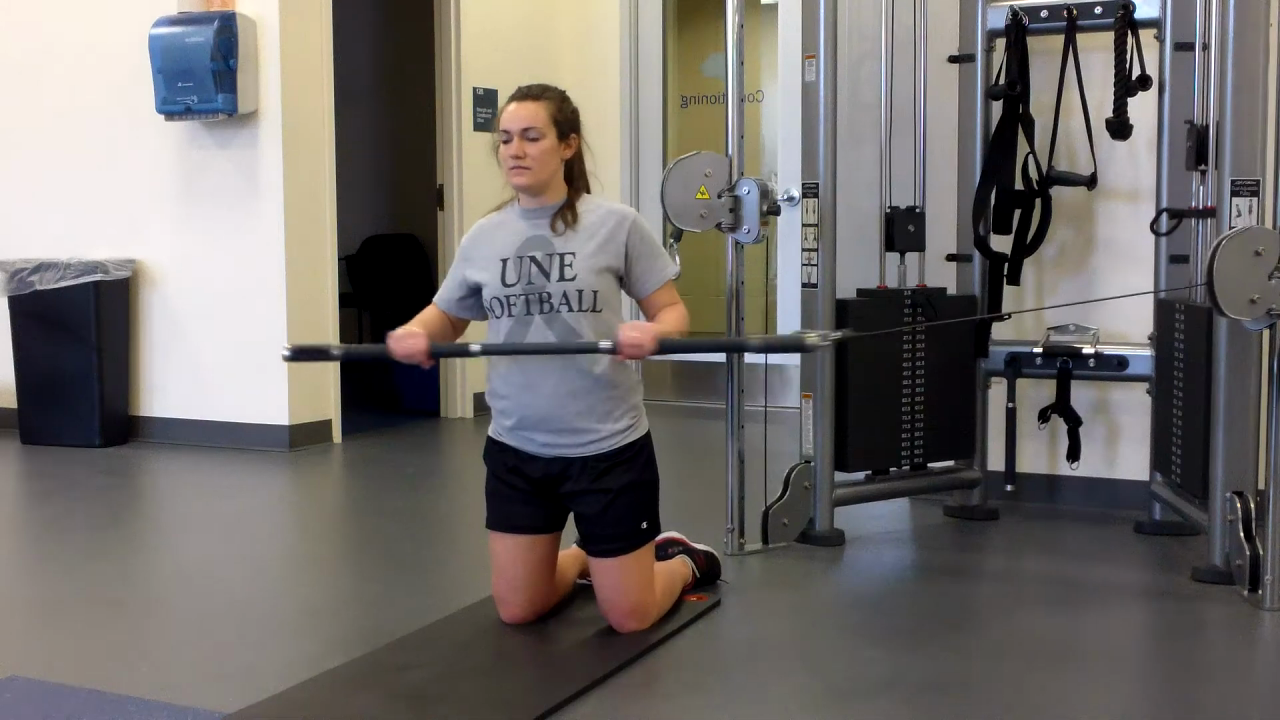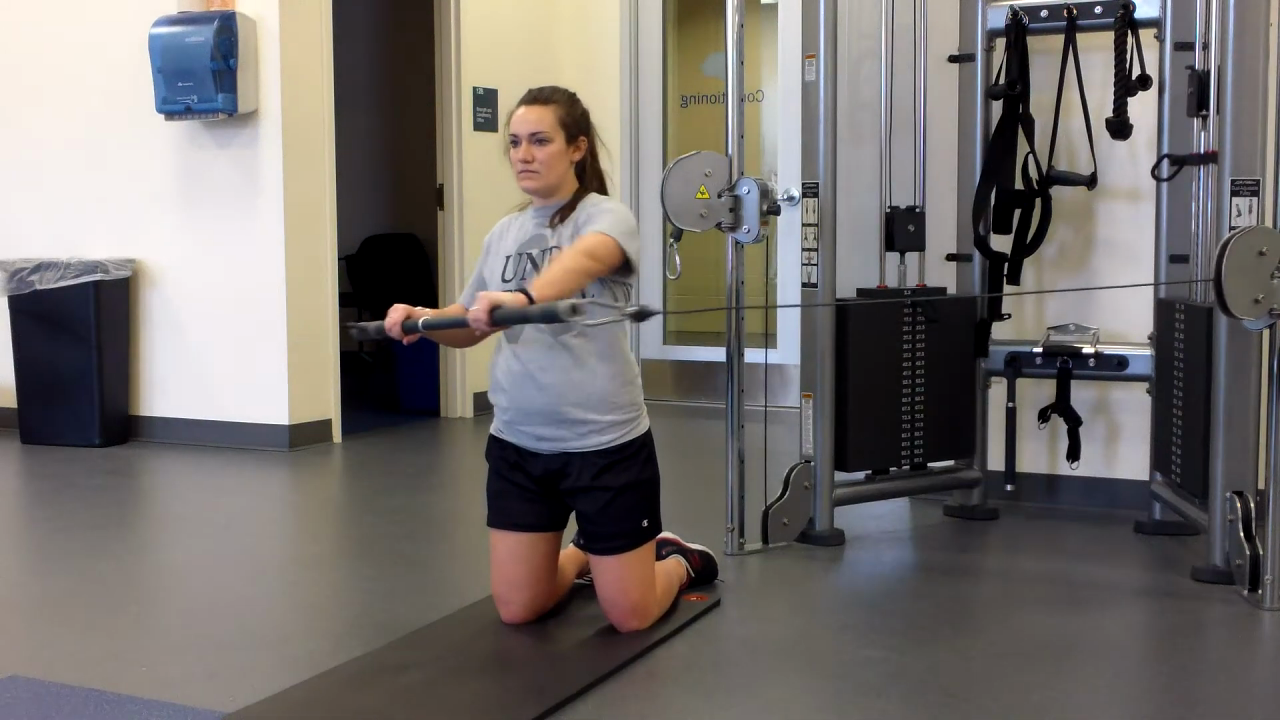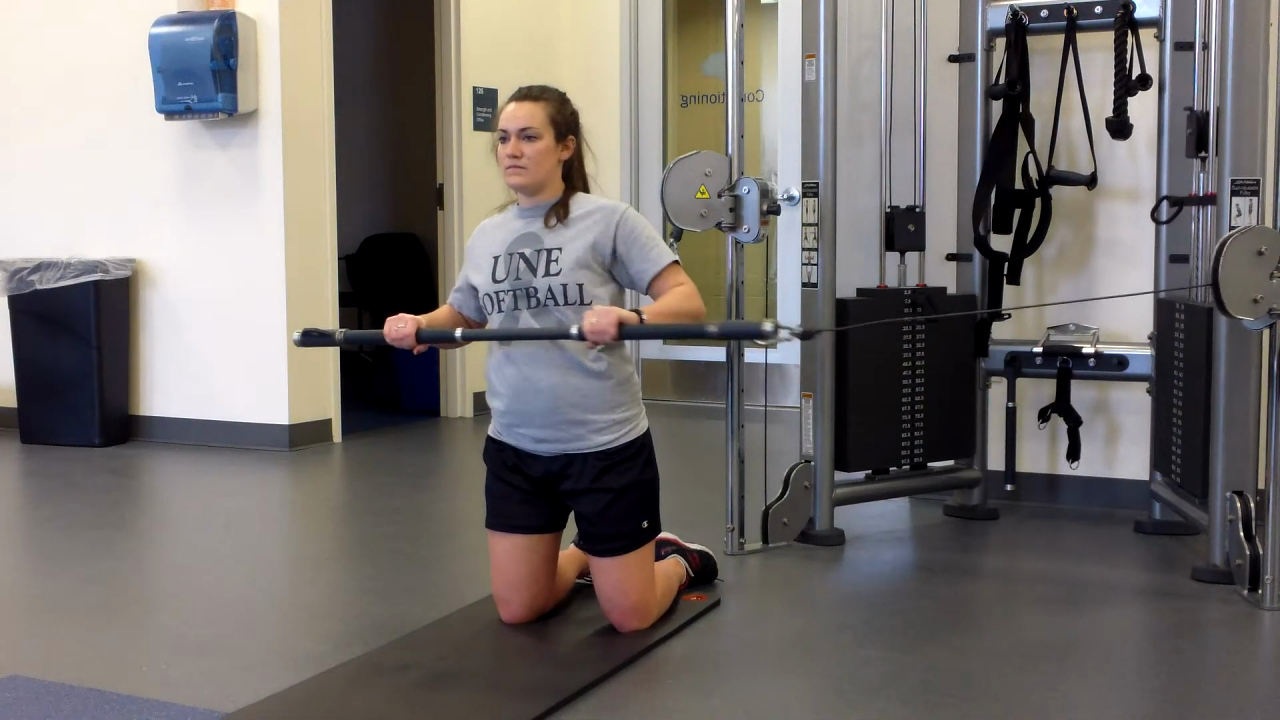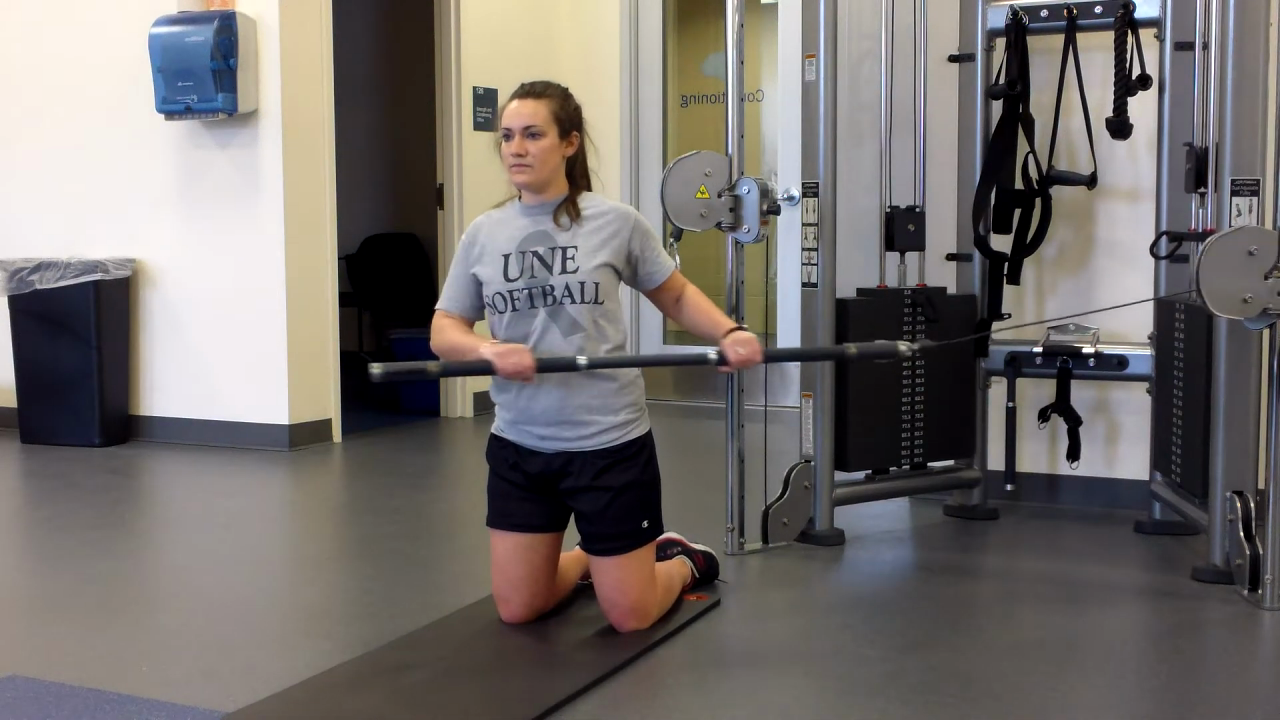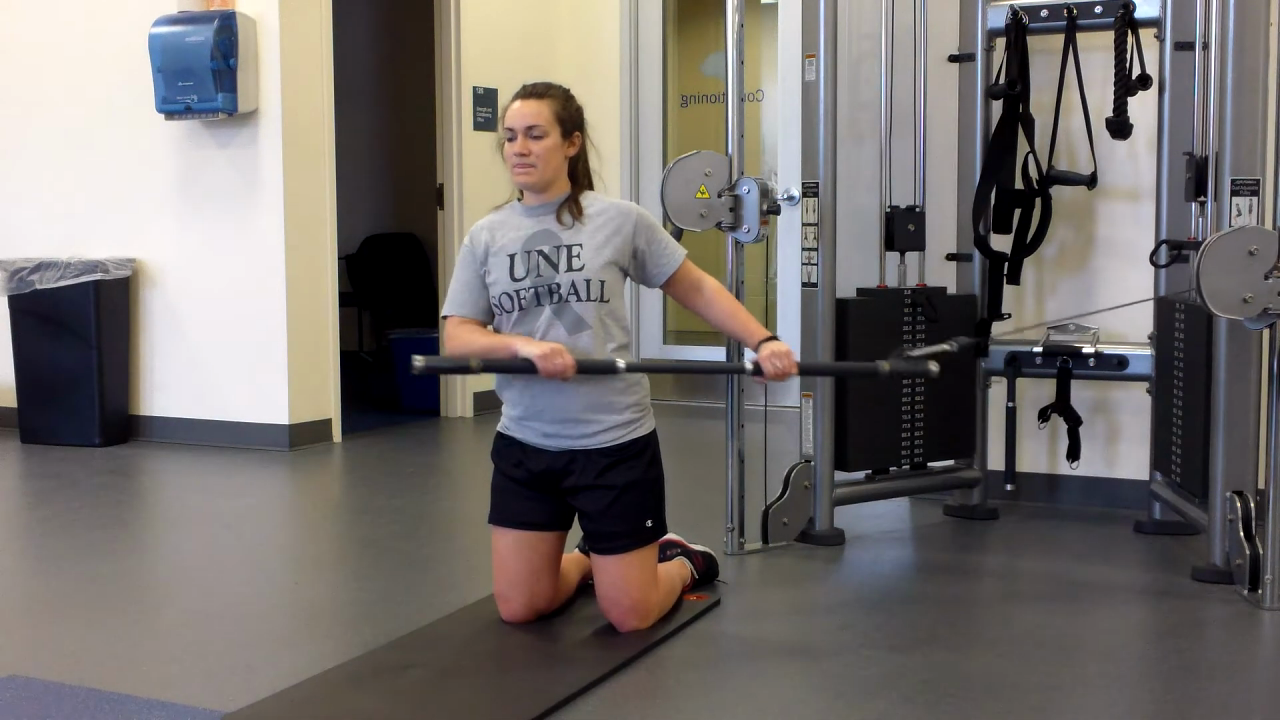
dt=1s
person 1, frame 1
left shoulder: (616, 225)
right shoulder: (483, 237)
left elbow: (668, 310)
right elbow: (444, 317)
left wrist: (655, 334)
right wrist: (413, 333)
left hip: (607, 444)
right hip: (516, 448)
left knee: (630, 617)
right knee: (518, 611)
left ankle: (684, 561)
right ankle: (587, 557)
person 1, frame 2
left shoulder: (606, 216)
right shoulder: (503, 233)
left elbow: (583, 258)
right elbow: (468, 325)
left wrist: (523, 297)
right wrist: (420, 317)
left hip: (605, 442)
right hip: (517, 445)
left knee: (630, 616)
right knee: (516, 610)
left ankle: (680, 561)
right ankle: (584, 555)
person 1, frame 3
left shoulder: (609, 220)
right shoulder: (486, 235)
left elbow: (687, 300)
right elbow: (462, 318)
left wrist: (630, 317)
right wrist: (418, 324)
left hip: (605, 444)
right hip: (516, 447)
left knee: (630, 616)
right knee: (517, 611)
left ankle: (680, 561)
right ankle: (585, 555)
person 1, frame 4
left shoulder: (615, 222)
right shoulder: (483, 234)
left elbow: (677, 296)
right elbow: (444, 329)
left wrist: (729, 332)
right wrist: (487, 350)
left hip: (609, 443)
right hip: (519, 447)
left knee: (631, 615)
right knee: (517, 610)
left ankle: (683, 560)
right ankle: (589, 559)
person 1, frame 5
left shoulder: (619, 220)
right shoulder: (485, 236)
left elbow: (697, 289)
right elbow: (455, 339)
left wrist: (762, 340)
right wrist: (523, 345)
left hip: (614, 441)
right hip: (525, 445)
left knee: (631, 616)
right knee: (518, 609)
left ankle: (683, 561)
right ankle: (591, 558)
